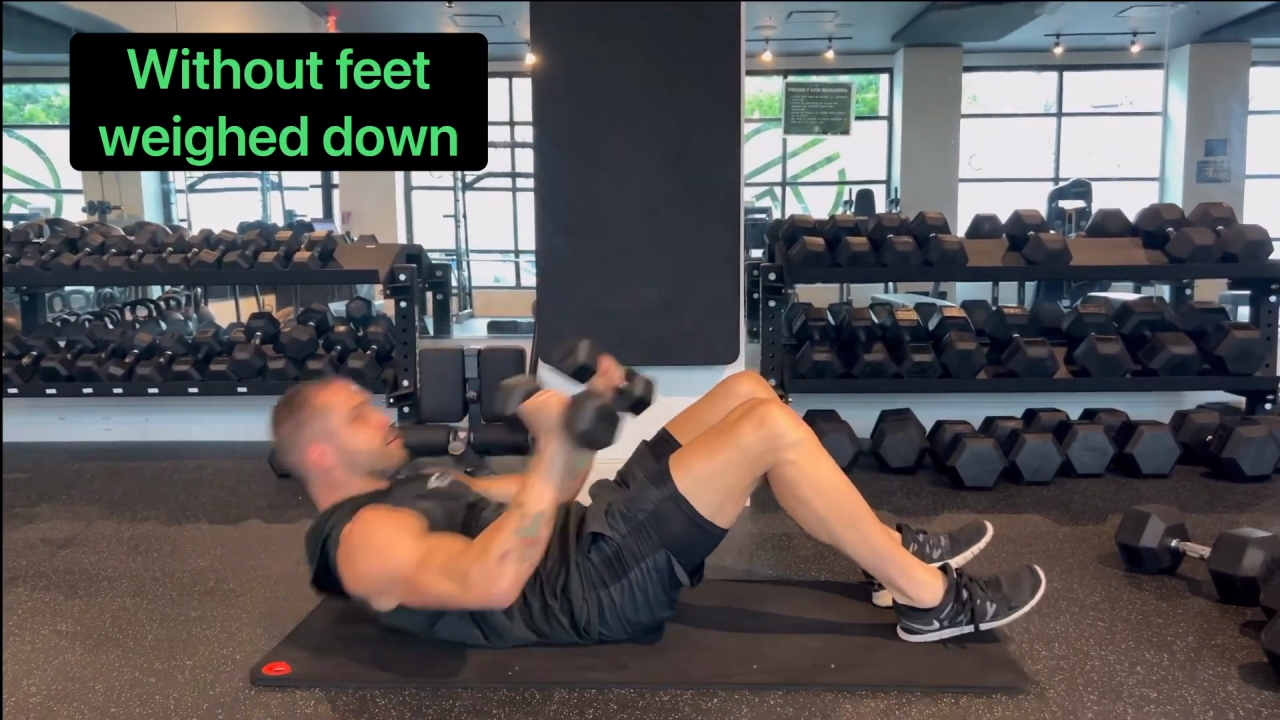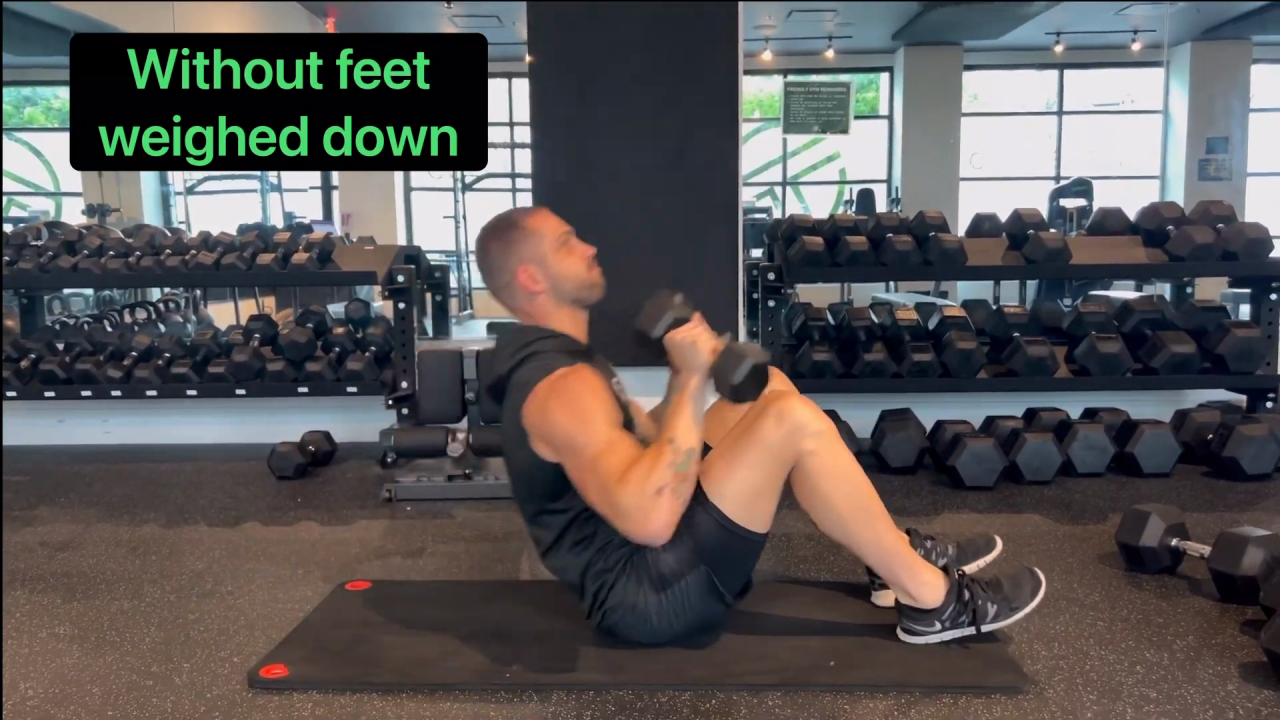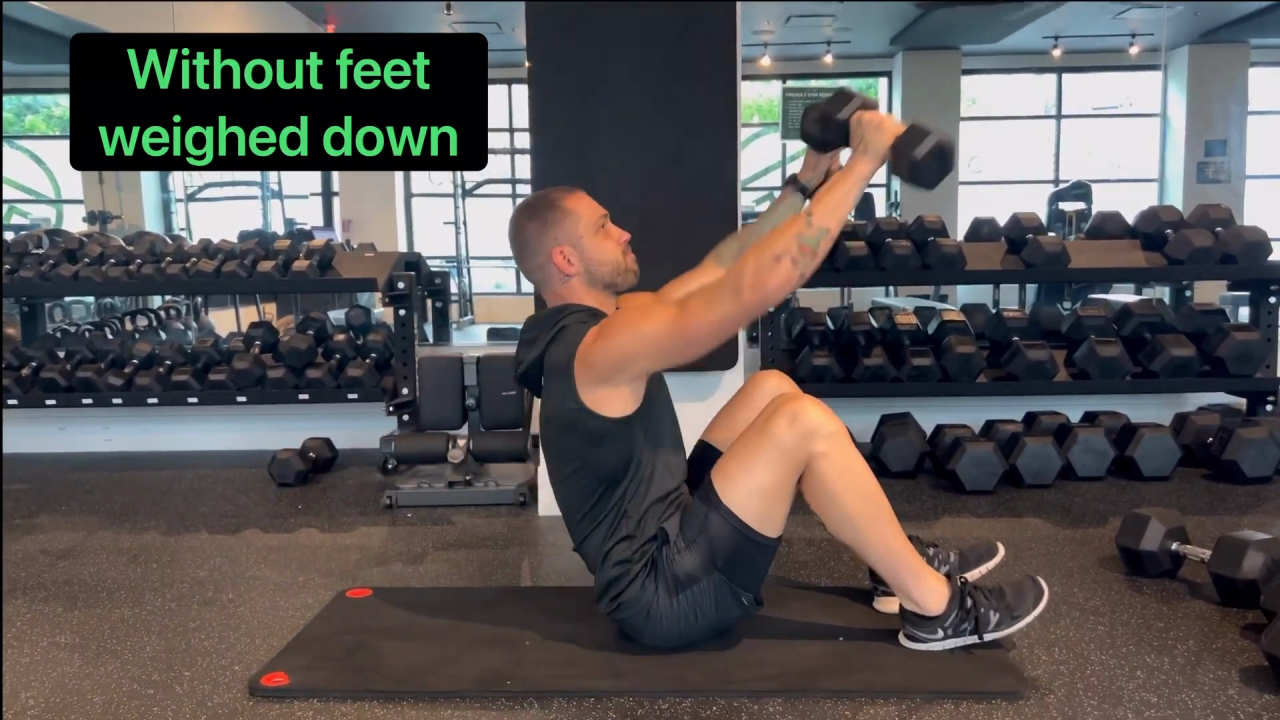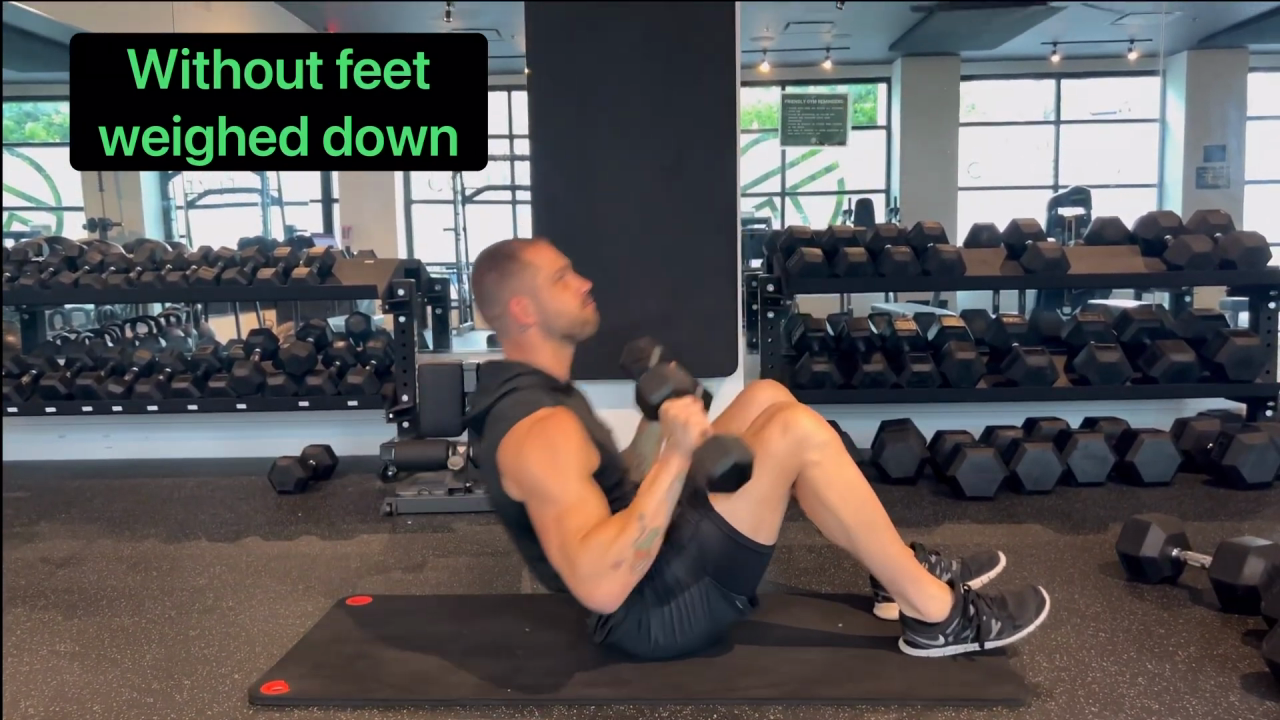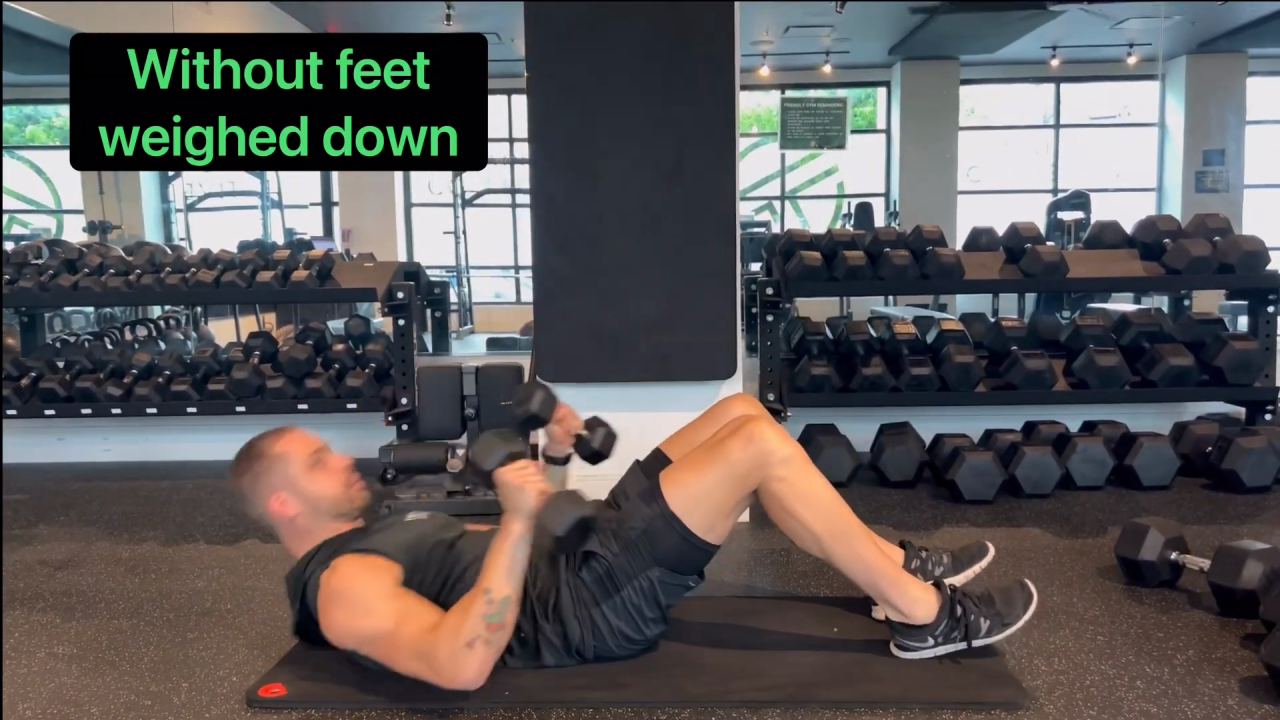
dt=0.4s
person 1, frame 1
left shoulder: (398, 490)
right shoulder: (367, 538)
left elbow: (531, 494)
right elbow: (493, 580)
right wrist: (549, 444)
left hip: (598, 533)
right hip: (603, 586)
left knee: (745, 391)
right knee: (769, 427)
left ankle: (891, 550)
right ankle: (929, 596)
person 1, frame 2
left shoulder: (560, 361)
right shoulder: (558, 388)
left elbow: (647, 437)
right elbow: (650, 517)
left wrist: (689, 368)
right wrist: (694, 374)
left hip: (647, 567)
right hip: (647, 596)
left knee: (769, 390)
right knee: (793, 422)
left ankle: (900, 557)
right ankle: (934, 603)
person 1, frame 3
left shoulder: (596, 319)
right shoulder: (607, 342)
left elbow: (725, 272)
right elbow: (767, 281)
left wrist: (801, 185)
right wrist: (865, 156)
left hip: (669, 549)
right hip: (663, 595)
left knee: (774, 392)
right knee: (806, 425)
left ankle: (898, 554)
right ankle: (935, 610)
person 1, frame 4
left shoulder: (536, 398)
right shoulder: (538, 430)
right elbow: (602, 583)
left wrist: (659, 413)
right wrist: (678, 451)
left hip: (659, 565)
right hip: (657, 611)
left knee: (768, 398)
right knee: (797, 431)
left ankle: (899, 579)
right ankle: (935, 616)
person 1, frame 5
left shoulder: (377, 536)
right shoulder: (344, 586)
right elbow: (467, 664)
left wrist: (546, 461)
right wrist: (516, 520)
left hip: (590, 555)
right hip: (598, 604)
left knee: (740, 412)
right knee: (761, 445)
left ankle: (897, 565)
right ankle: (928, 615)
